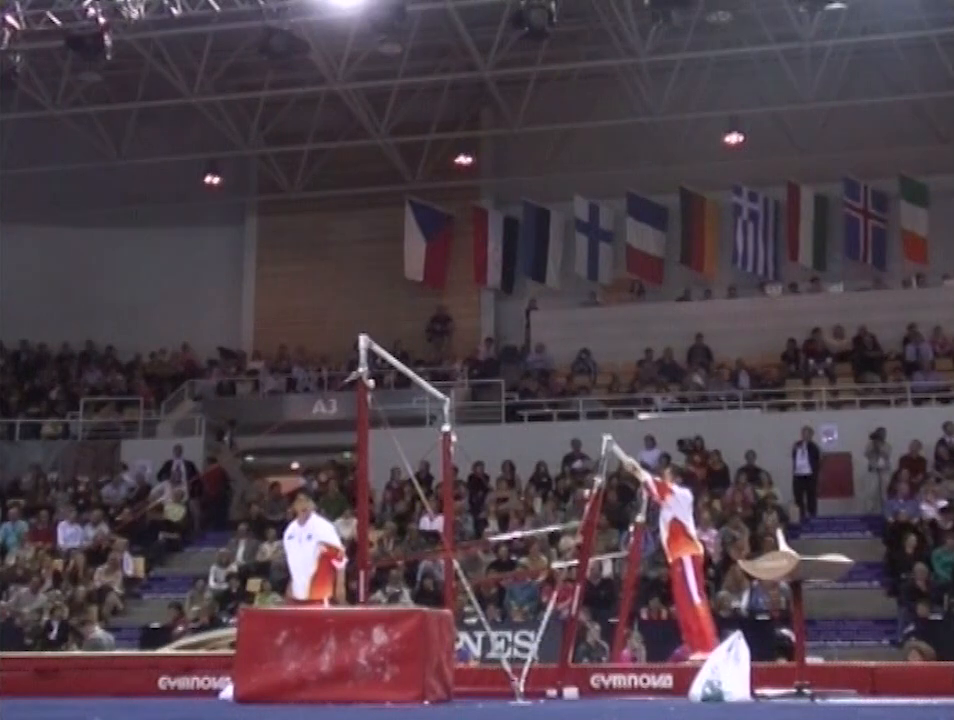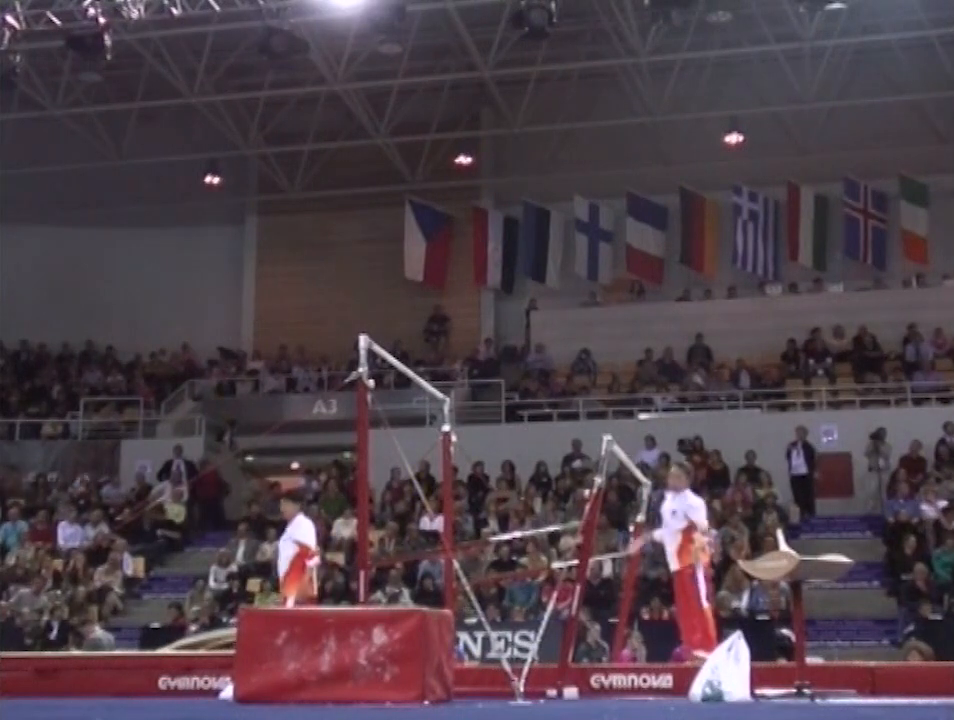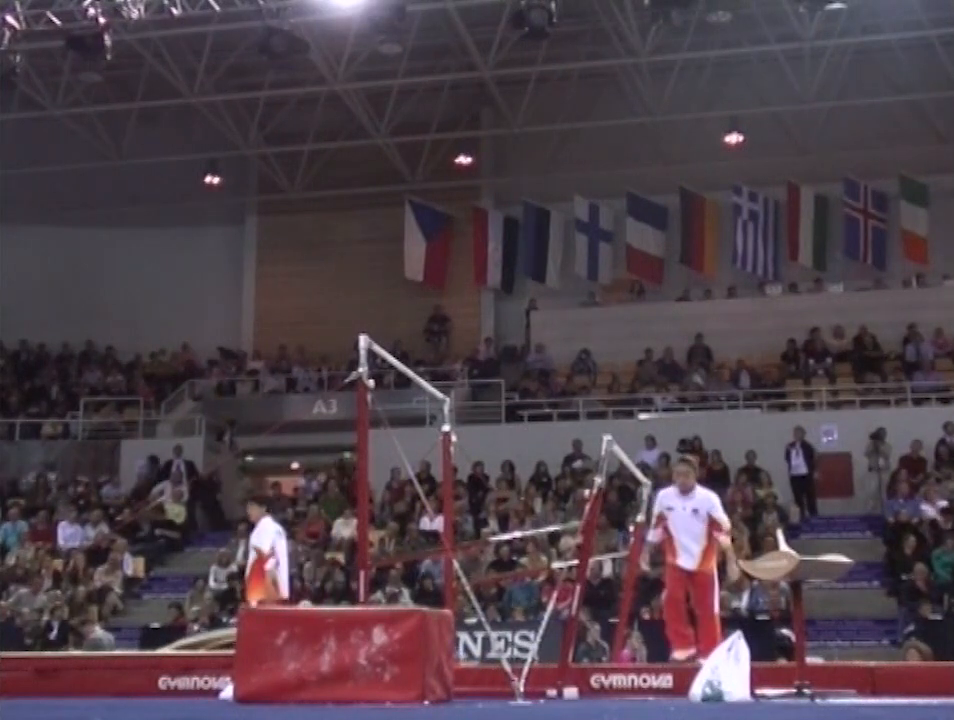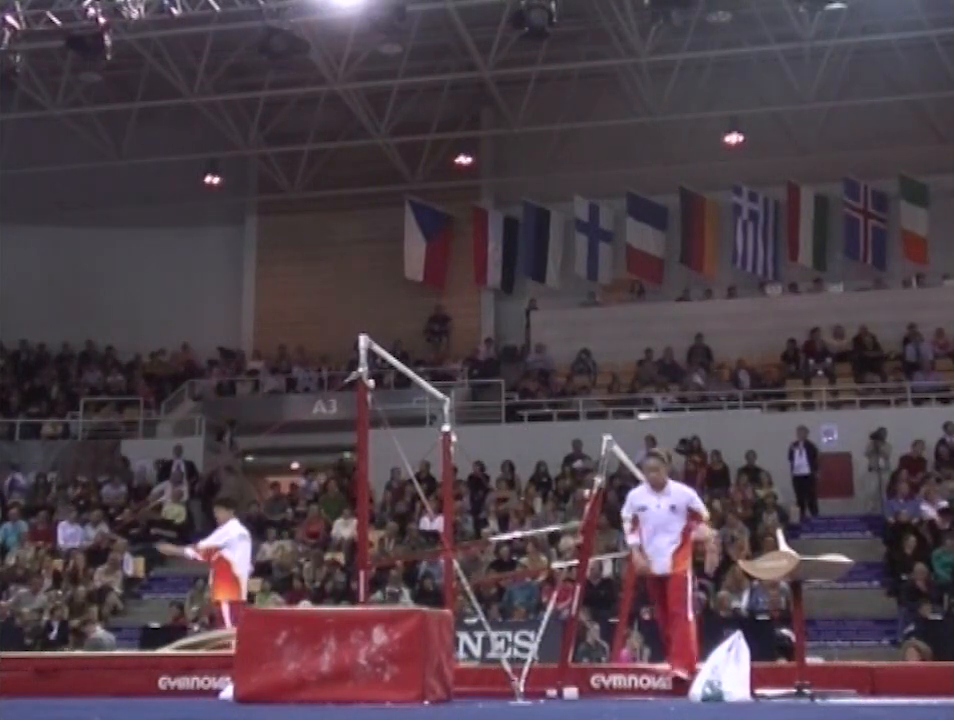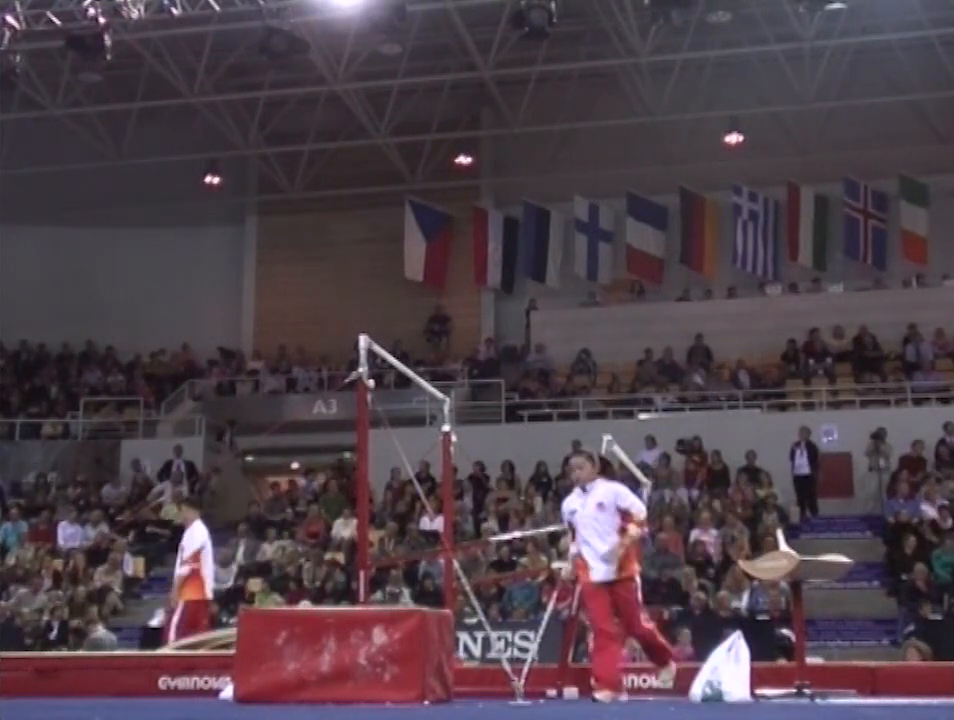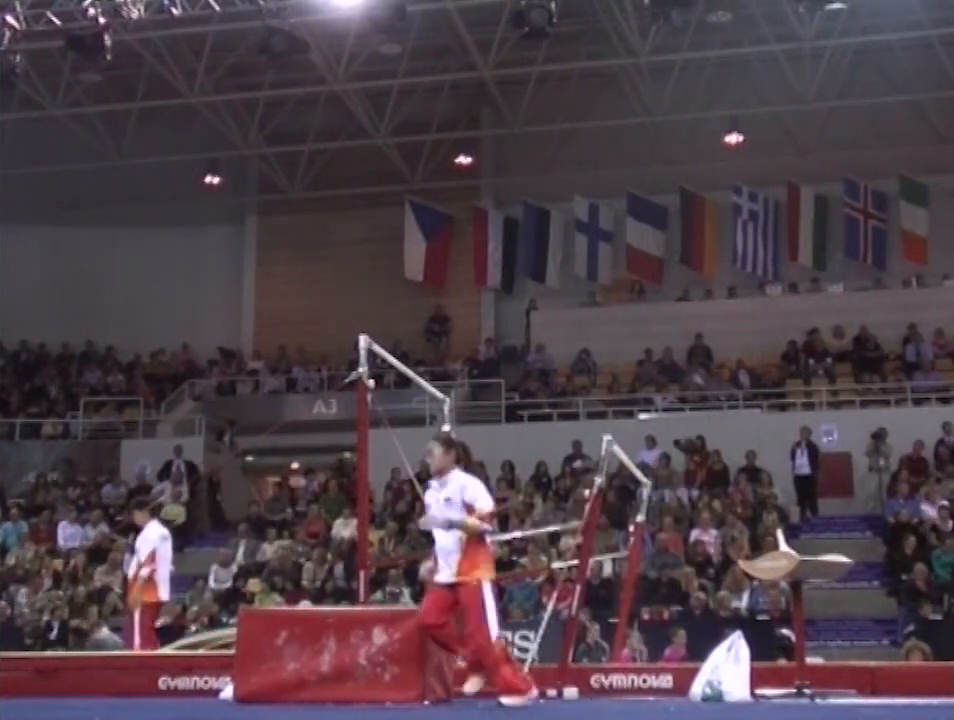
dt=0.5s
person 1, frame 1
left shoulder: (681, 494)
right shoulder: (669, 498)
left elbow: (655, 484)
right elbow: (653, 486)
left wrist: (636, 469)
right wrist: (637, 471)
left hip: (686, 555)
right hip: (678, 556)
left knee: (694, 599)
right knee: (683, 603)
left ankle: (707, 647)
right ankle: (695, 649)
person 1, frame 2
left shoulder: (692, 501)
right shoulder: (668, 501)
left elbow: (702, 530)
left wrist: (698, 556)
right wrist: (645, 539)
left hip: (692, 560)
right hip: (677, 562)
left knee: (698, 603)
right knee: (683, 608)
left ankle: (707, 647)
right ankle: (693, 648)
person 1, frame 3
left shoulder: (708, 498)
right shoulder: (664, 497)
left elbow: (723, 529)
right elbow: (657, 526)
left wrist: (730, 561)
right wrist: (646, 552)
left hip: (704, 561)
right hip: (676, 559)
left knee: (707, 608)
right knee: (672, 599)
left ankle: (709, 653)
right ankle: (682, 645)
person 1, frame 4
left shoulder: (684, 493)
right shoulder: (635, 496)
left elbow: (702, 521)
right elbow: (630, 527)
left wrist: (711, 550)
right wrist: (636, 554)
left hip: (678, 563)
right hip: (651, 564)
left knee: (680, 613)
right knee: (663, 616)
left ankle: (683, 665)
right ankle: (676, 660)
person 1, frame 5
left shoulder: (615, 490)
right shoulder: (569, 503)
left elbow: (639, 518)
left wrist: (621, 545)
right wrist: (572, 560)
left hip: (622, 569)
right hip: (591, 574)
left knee: (635, 622)
right knee: (601, 629)
left ankle: (664, 659)
right ankle: (607, 686)
person 1, frame 6
left shoulder: (468, 483)
right shoulder: (432, 493)
left elbow: (486, 520)
left wrist: (447, 521)
right wrist: (435, 560)
left hip: (475, 570)
right hip: (446, 573)
left knee: (483, 632)
right knee: (429, 621)
left ankle: (519, 687)
right ankle: (479, 665)
